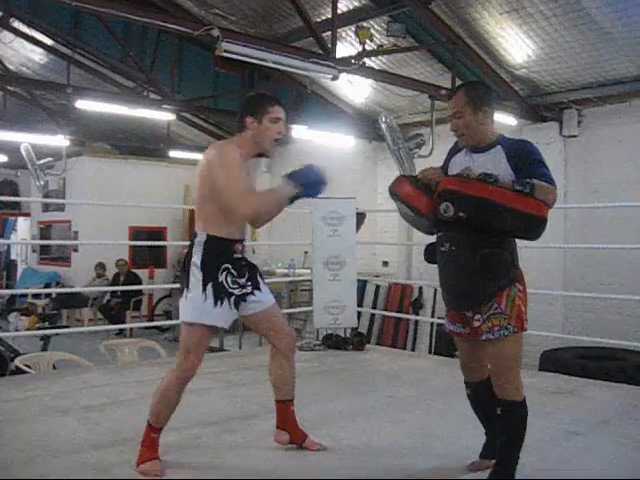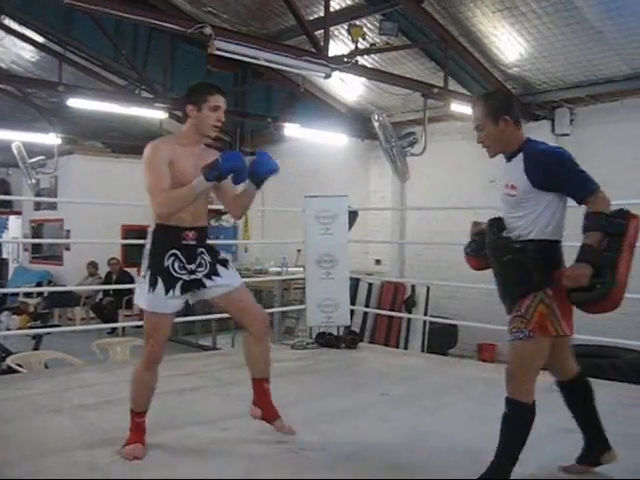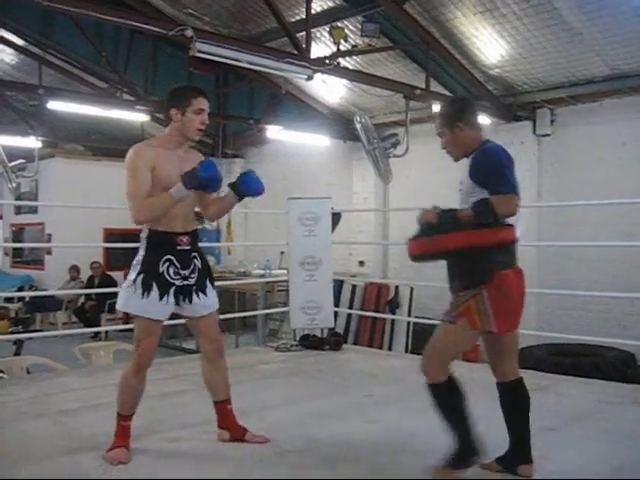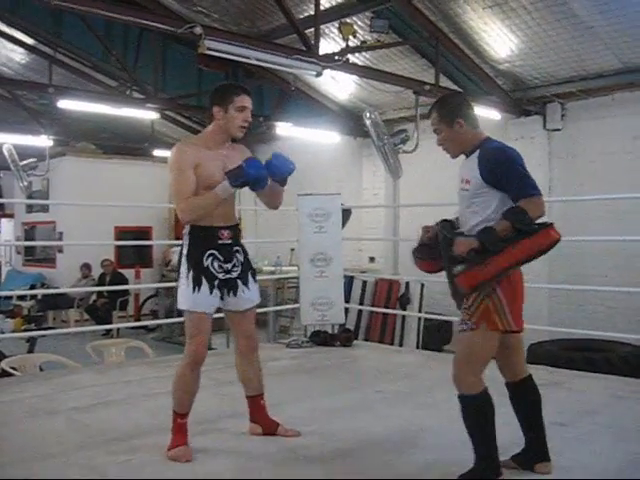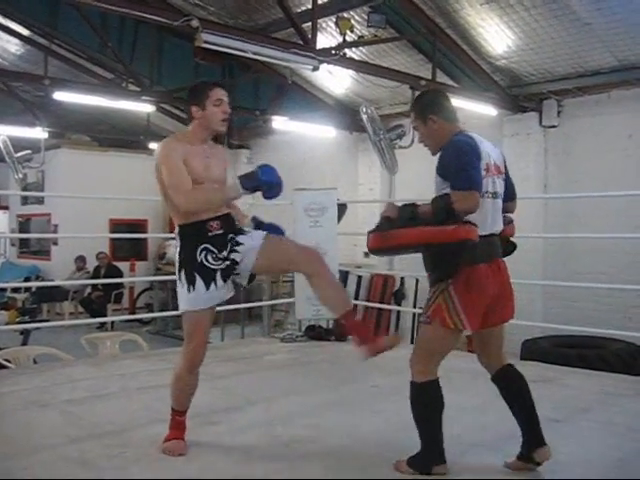
dt=1s
person 1, frame 1
left shoulder: (517, 151)
right shoulder: (455, 153)
left elbow: (548, 195)
left wrist: (490, 182)
right wrist: (430, 183)
left hip: (496, 278)
right hip: (456, 278)
left knee: (505, 379)
right knee: (472, 370)
right ankle: (495, 443)
person 1, frame 2
left shoulder: (546, 158)
right shoulder: (511, 163)
left elbow: (599, 202)
left wrist: (586, 261)
right wrist: (491, 230)
left hip: (541, 283)
right hip: (521, 280)
left knee: (518, 382)
right knee: (562, 369)
right ankle: (598, 447)
person 1, frame 3
left shoulder: (488, 156)
right shoulder: (490, 158)
left elbow: (507, 205)
left wrist: (445, 218)
right wrist: (451, 223)
left hip: (486, 282)
right hip: (499, 277)
left knee: (433, 364)
right knee: (505, 370)
person 1, frame 4
left shoulder: (497, 155)
right shoulder: (474, 160)
left elbow: (534, 206)
left wrist: (481, 242)
left hip: (492, 280)
right hip: (487, 279)
left knee: (466, 376)
right knee: (513, 369)
person 1, frame 5
left shoulder: (457, 148)
right shoulder: (491, 150)
left elbow: (466, 202)
right elbow: (509, 204)
left hip: (461, 272)
right hip: (492, 266)
left knee: (422, 364)
right knee: (494, 360)
left ankle: (431, 459)
right ankle: (534, 444)
person 2, frame 1
left shoulder: (247, 164)
right shoulder: (221, 155)
left elbow: (256, 217)
right elbow: (246, 211)
left wrist: (291, 194)
right wrist: (290, 184)
left hip: (238, 263)
right hip: (209, 262)
left knee: (285, 339)
right knee: (188, 365)
left ankle: (287, 428)
right ankle: (149, 446)
person 2, frame 2
left shoulder: (214, 157)
right shoulder: (159, 150)
left elbow: (236, 209)
right elbow: (162, 206)
left wrist: (254, 180)
right wrist: (206, 178)
left hip: (204, 251)
right hip: (167, 251)
left knee: (258, 320)
right knee: (153, 352)
left ankle: (263, 404)
right ankle: (136, 431)
person 2, frame 3
left shoulder: (195, 159)
right shoulder: (142, 154)
left elbow: (211, 211)
right elbow: (141, 213)
left wrist: (236, 192)
right wrist: (183, 186)
left hip: (192, 256)
right hip: (157, 257)
left knee: (213, 347)
right knee: (143, 357)
left ankle: (227, 424)
right ankle: (121, 436)
person 2, frame 4
left shoulder: (244, 154)
right shoulder: (186, 152)
left elbow: (273, 204)
right elbow: (185, 212)
left wrist: (277, 178)
right wrist: (229, 184)
left hip: (234, 250)
right hip: (201, 252)
left knee: (248, 342)
right knee: (196, 351)
left ankle: (259, 418)
right ankle: (179, 433)
person 2, frame 5
left shoulder: (218, 153)
right shoulder: (170, 149)
right elbow: (188, 203)
left wrist: (249, 223)
right wrist: (243, 184)
left hip: (233, 236)
right hip: (196, 248)
left knee: (311, 259)
right knee: (195, 350)
left ankle: (366, 338)
right ankle: (176, 428)
